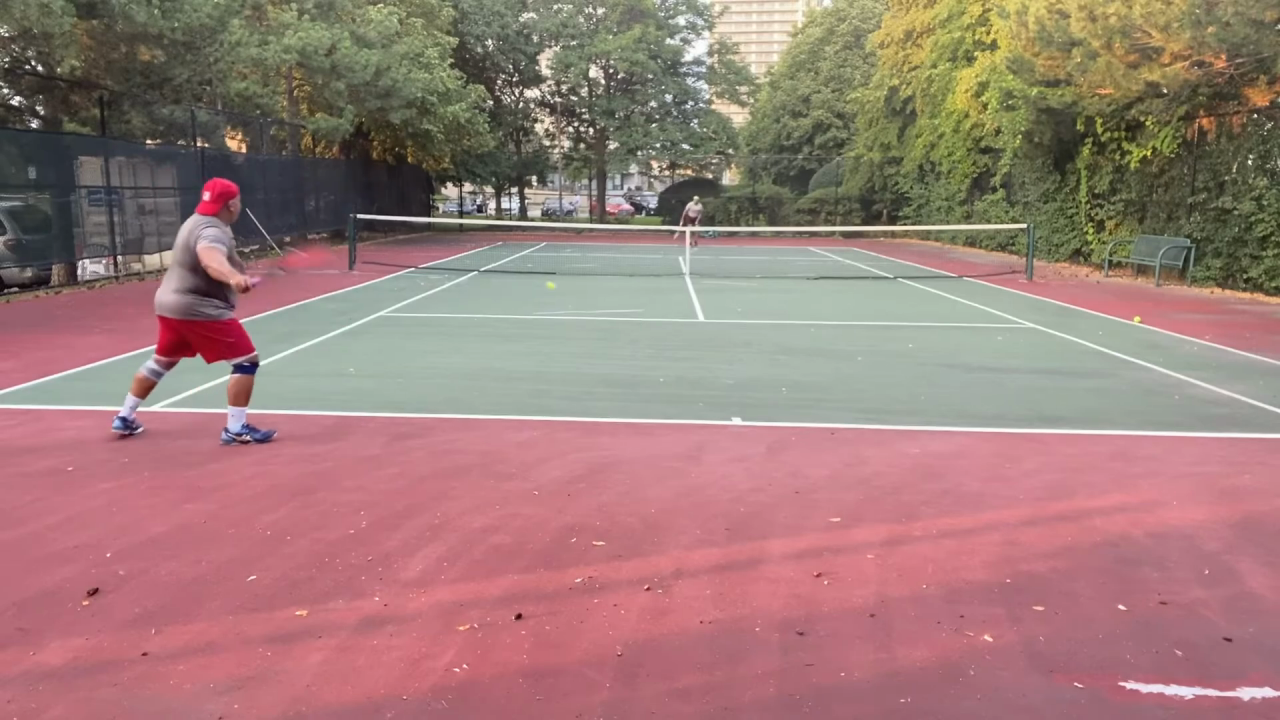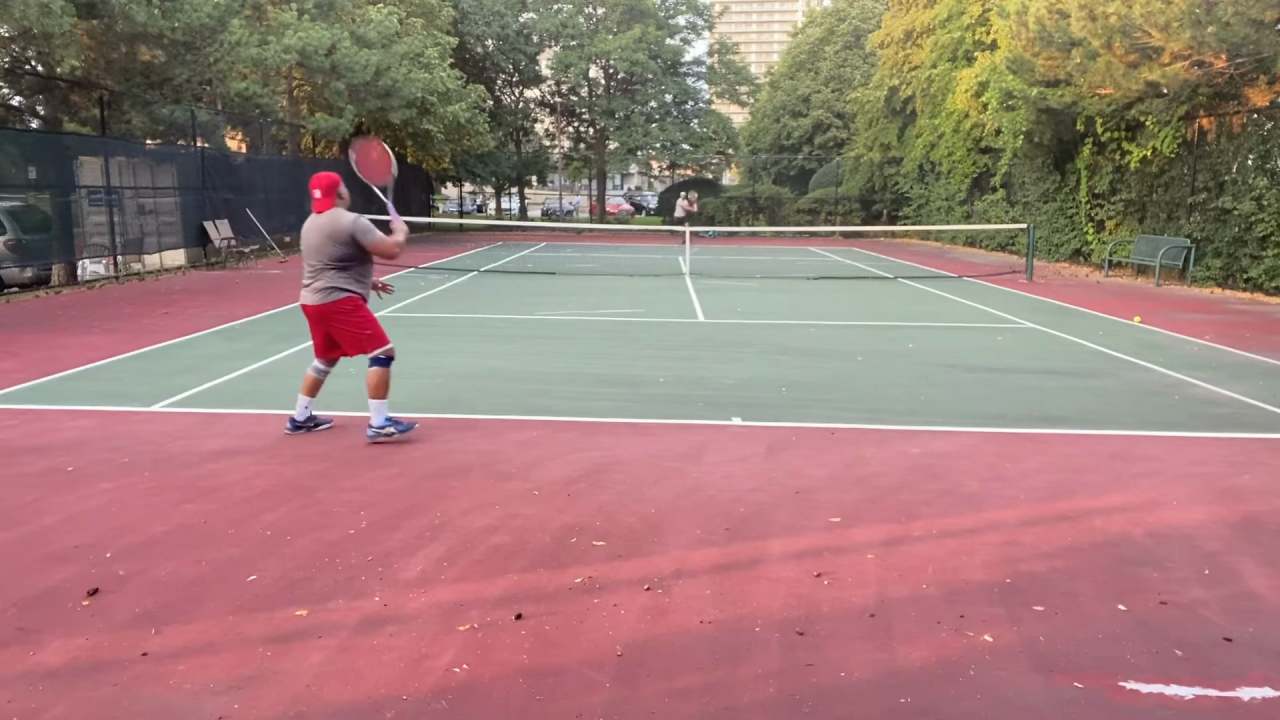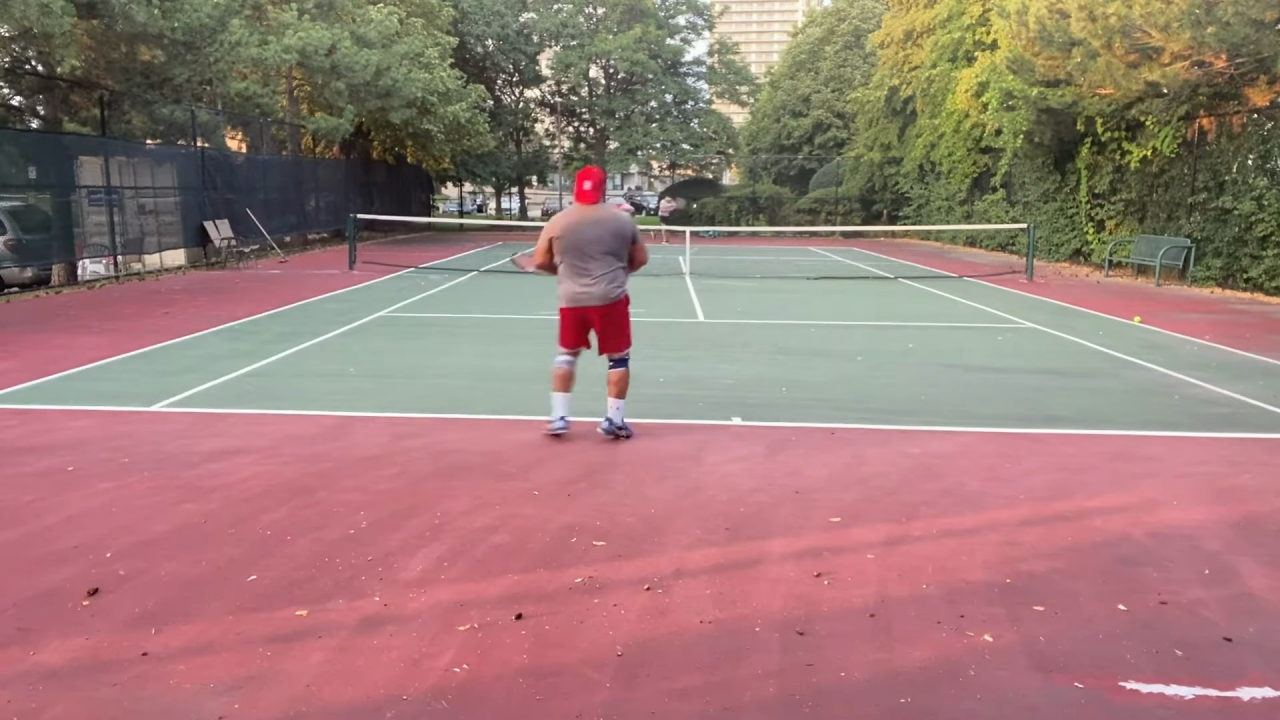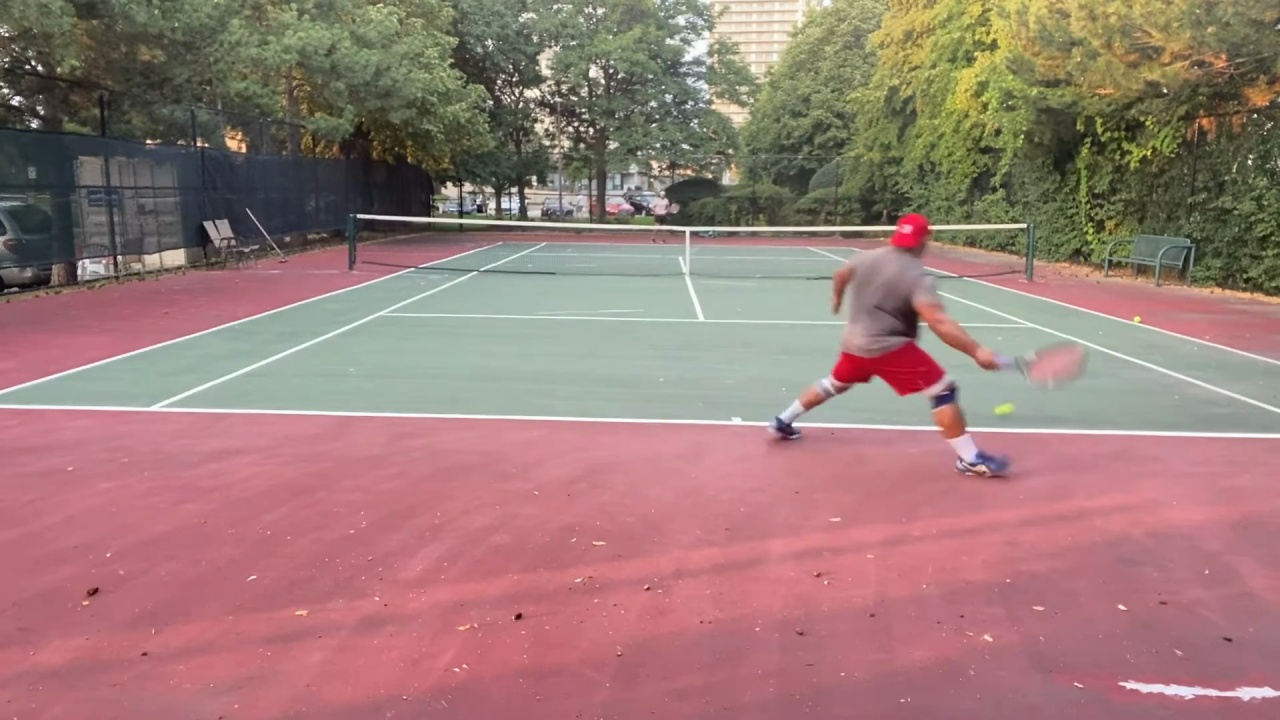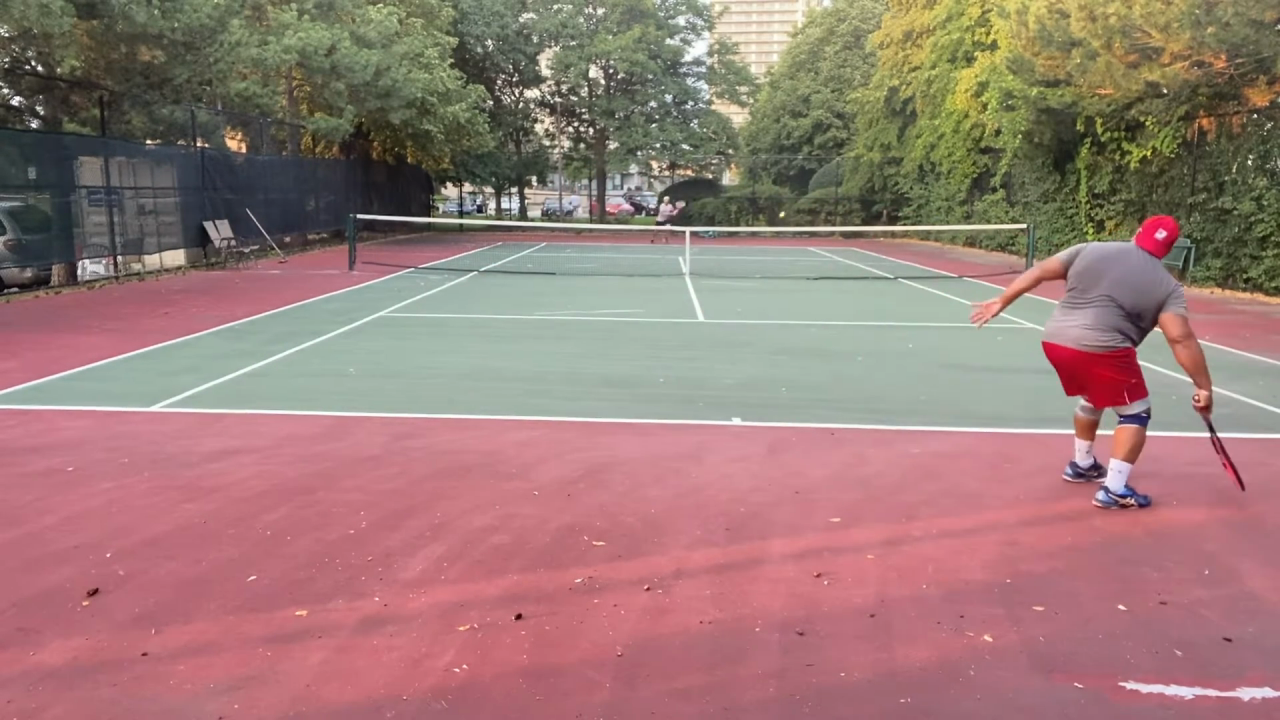
dt=1s
person 1, frame 1
left shoulder: (197, 221)
right shoulder: (213, 232)
right elbow: (214, 261)
right wrist: (238, 278)
left hip: (171, 304)
right hip: (202, 310)
left knee: (162, 360)
right knee: (247, 362)
left ankle: (125, 418)
right ankle: (236, 429)
person 1, frame 2
left shoulder: (312, 224)
right shoulder: (350, 222)
right elbow: (392, 250)
left wrist: (366, 280)
right wrist: (400, 230)
left hip: (315, 301)
right hip: (339, 301)
left knee: (324, 359)
right knee: (382, 354)
left ankle: (300, 417)
right ankle: (379, 423)
person 1, frame 3
left shoulder: (558, 222)
right shoulder: (623, 220)
left elbow: (540, 262)
right elbow: (641, 259)
left hip: (572, 301)
right hip: (610, 299)
left knee: (566, 355)
right knee: (619, 358)
left ankle: (558, 418)
right ankle: (614, 419)
person 1, frame 4
left shoulder: (869, 258)
right shoulder: (917, 277)
left elbow: (841, 275)
right elbow: (939, 321)
left wrist: (837, 296)
right wrist: (977, 351)
left hip: (855, 344)
right hip: (889, 348)
left knee: (835, 384)
right knee: (944, 390)
left ankle: (783, 421)
right ankle: (970, 458)
person 1, frame 5
left shoulder: (1089, 250)
right shoulder: (1168, 285)
left elbow: (1039, 272)
right elbow: (1181, 338)
left wrist: (1001, 301)
right wrist: (1203, 387)
left hip: (1056, 341)
right hip: (1103, 349)
left knee: (1091, 400)
right knee: (1135, 414)
left ankle: (1081, 465)
right ankle: (1114, 490)
